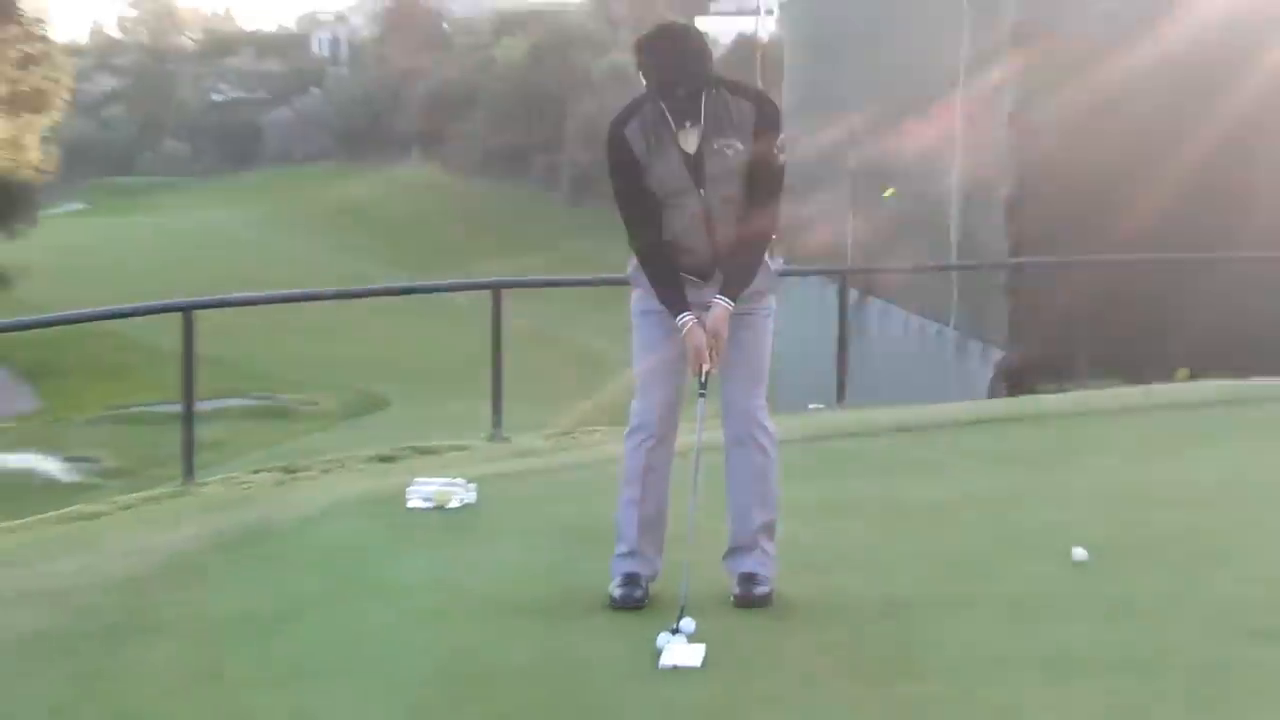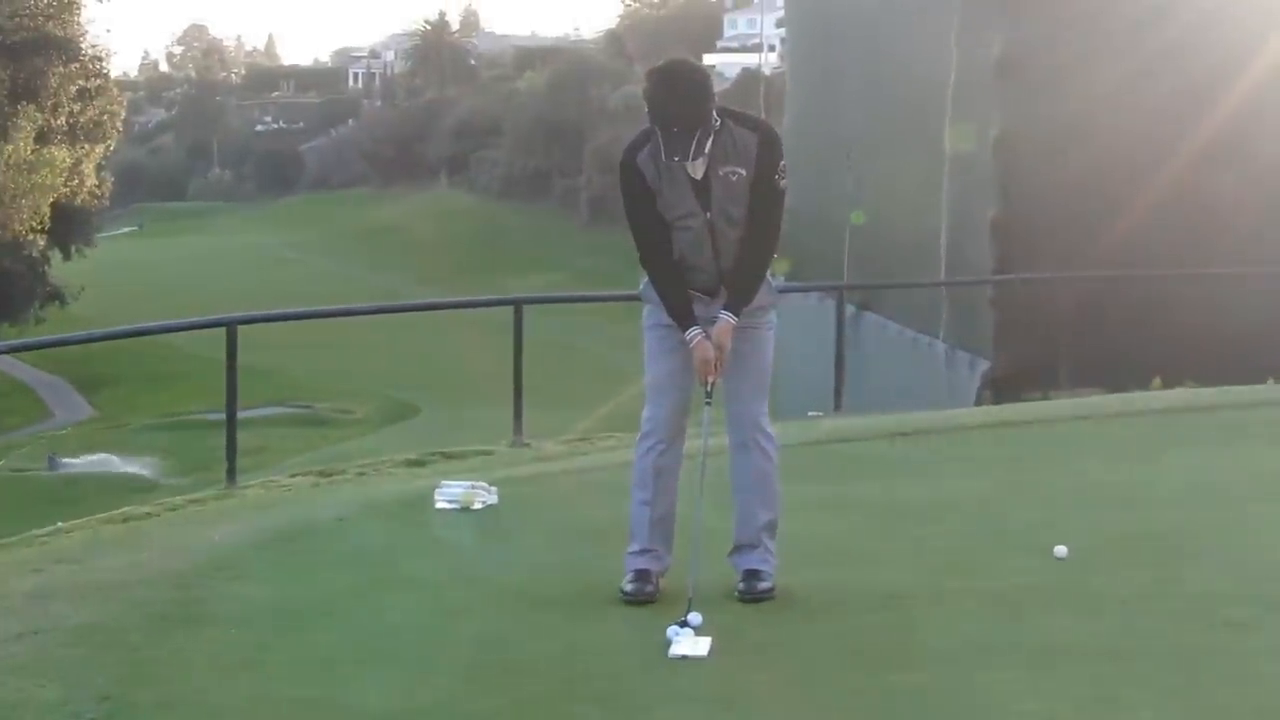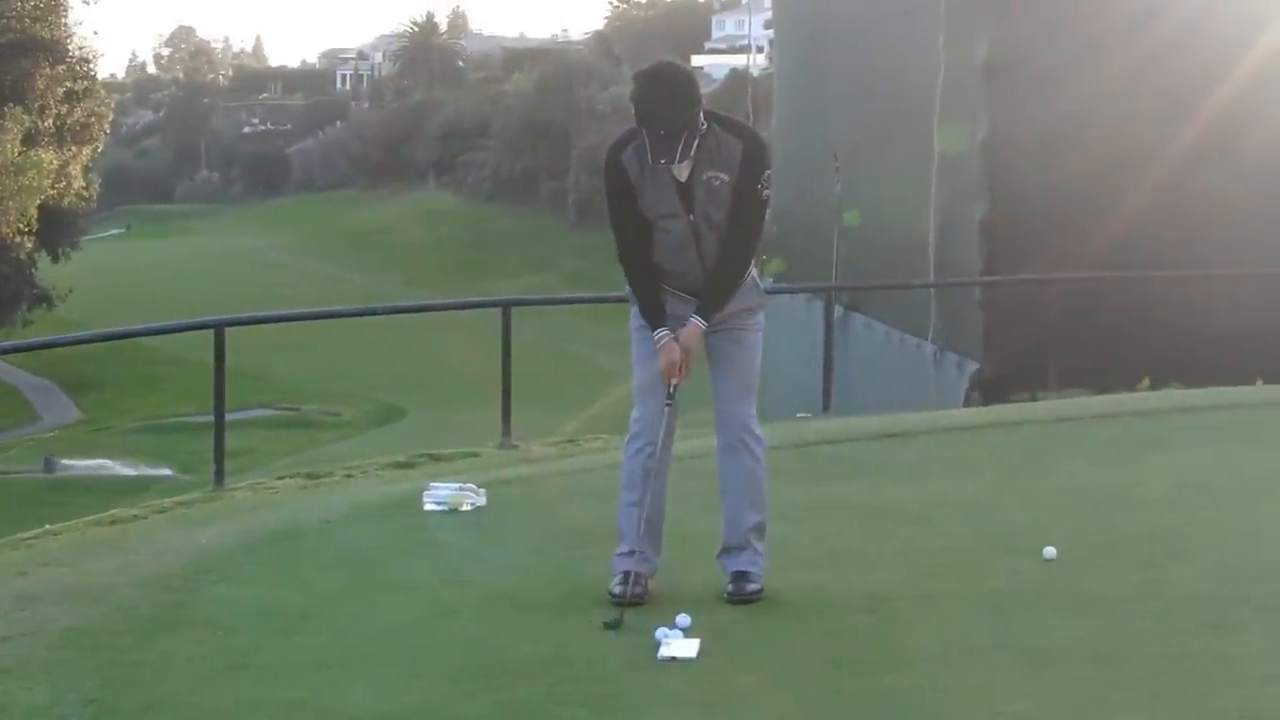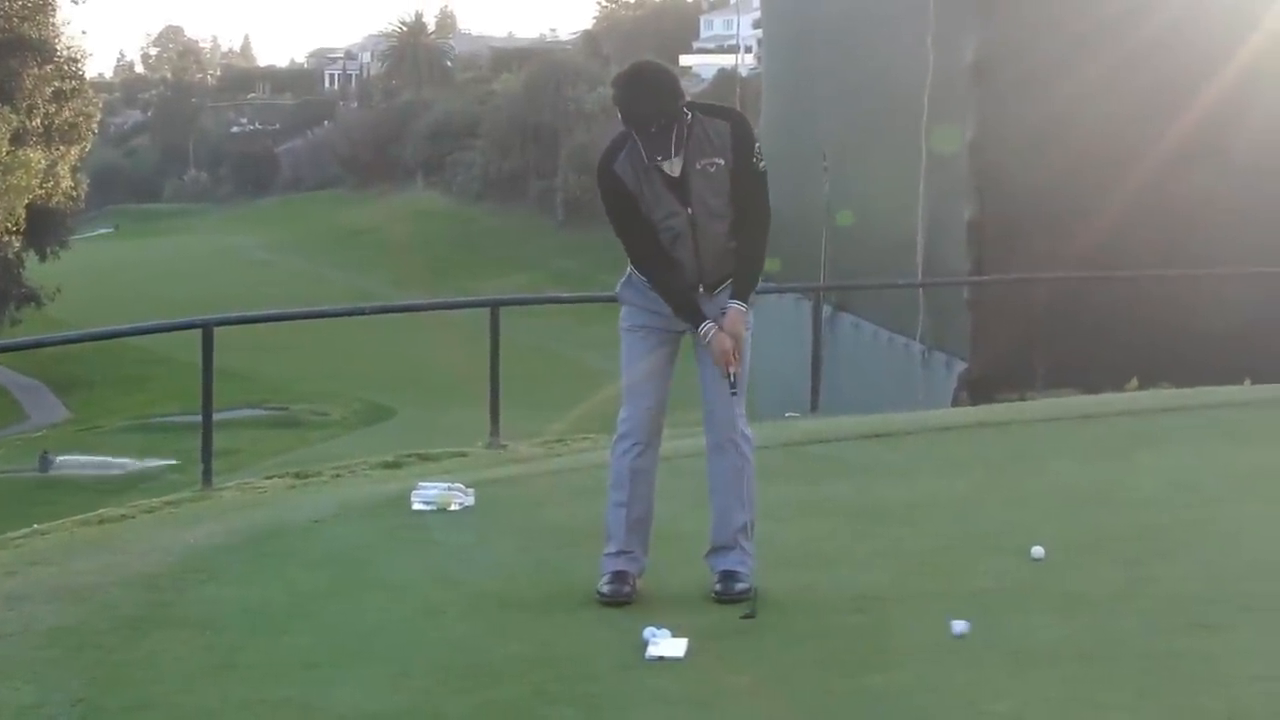
dt=1s
person 1, frame 1
left shoulder: (756, 113)
right shoulder: (628, 131)
left elbow: (762, 215)
right elbow: (642, 233)
left wrist: (725, 302)
right wrist: (683, 318)
left hip: (743, 280)
right hip: (663, 284)
left knee: (749, 419)
right knee: (650, 419)
left ankle: (753, 564)
right ankle: (632, 566)
person 1, frame 2
left shoulder: (759, 141)
right shoulder: (639, 159)
left elbow: (764, 238)
right elbow: (654, 254)
left wrist: (728, 317)
right wrist: (692, 331)
left hip: (746, 297)
right hip: (672, 299)
left knee: (752, 425)
right knee: (660, 425)
left ankle: (757, 559)
right ankle: (644, 561)
person 1, frame 3
left shoulder: (745, 147)
right shoulder: (623, 158)
left elbow: (742, 244)
right elbow: (632, 254)
left wrist: (700, 323)
right wrist: (662, 333)
left hip: (732, 299)
right hip: (658, 299)
left knee: (740, 426)
right knee: (648, 426)
left ankle: (745, 560)
right ankle: (633, 562)
person 1, frame 4
left shoulder: (730, 130)
right shoulder: (615, 165)
left elbow: (755, 219)
right elbow: (647, 256)
left wrist: (737, 306)
right wrist: (702, 327)
left hip: (726, 294)
right hip: (652, 298)
left knee: (729, 426)
right knee: (637, 425)
left ankle: (733, 561)
right ankle: (621, 562)
